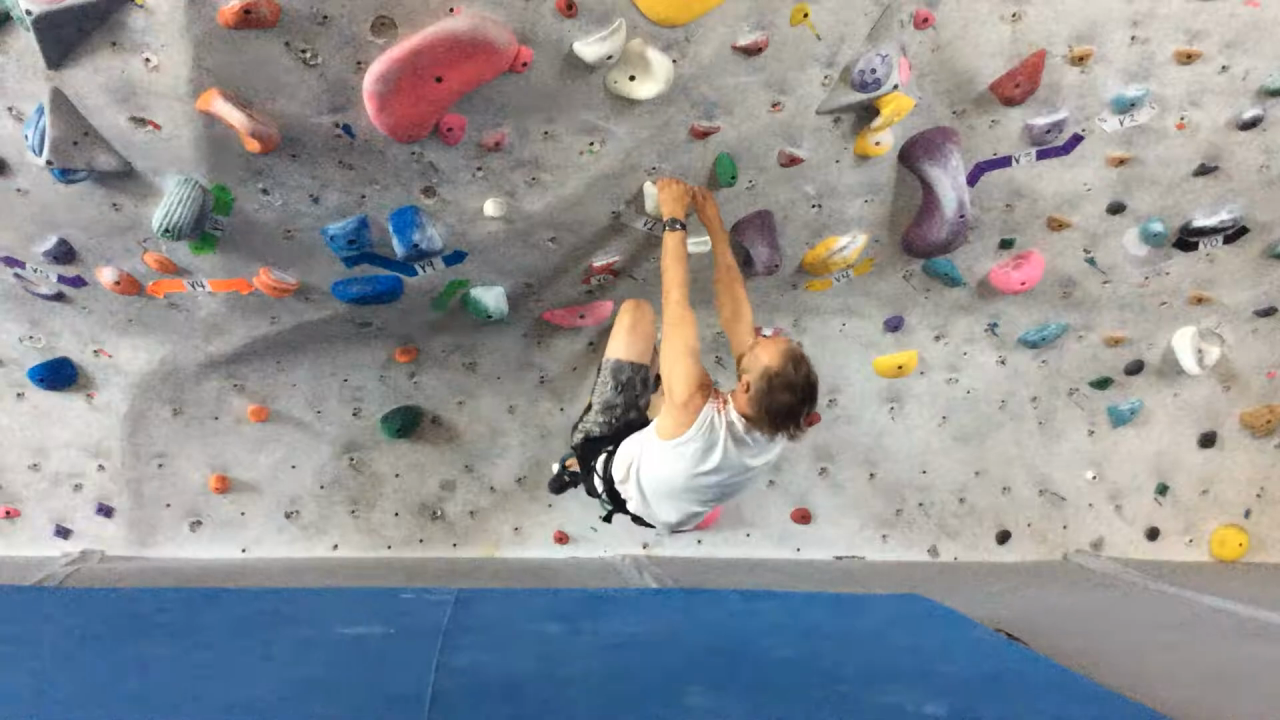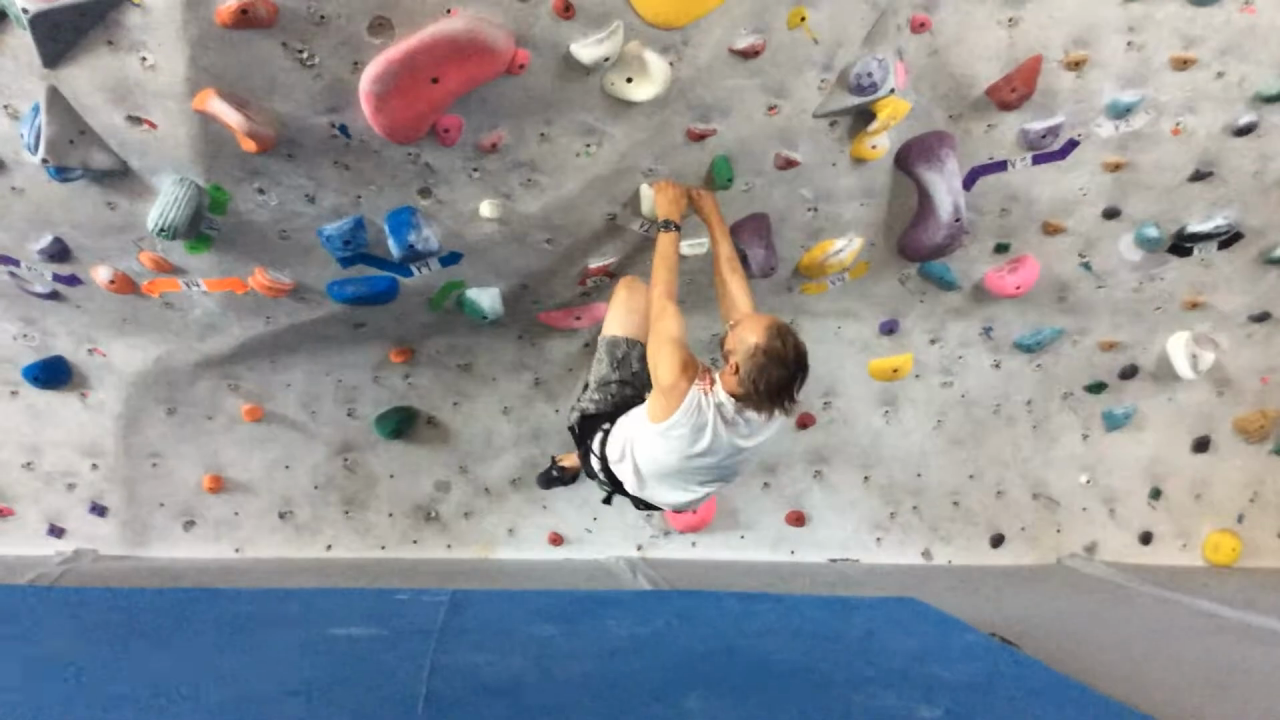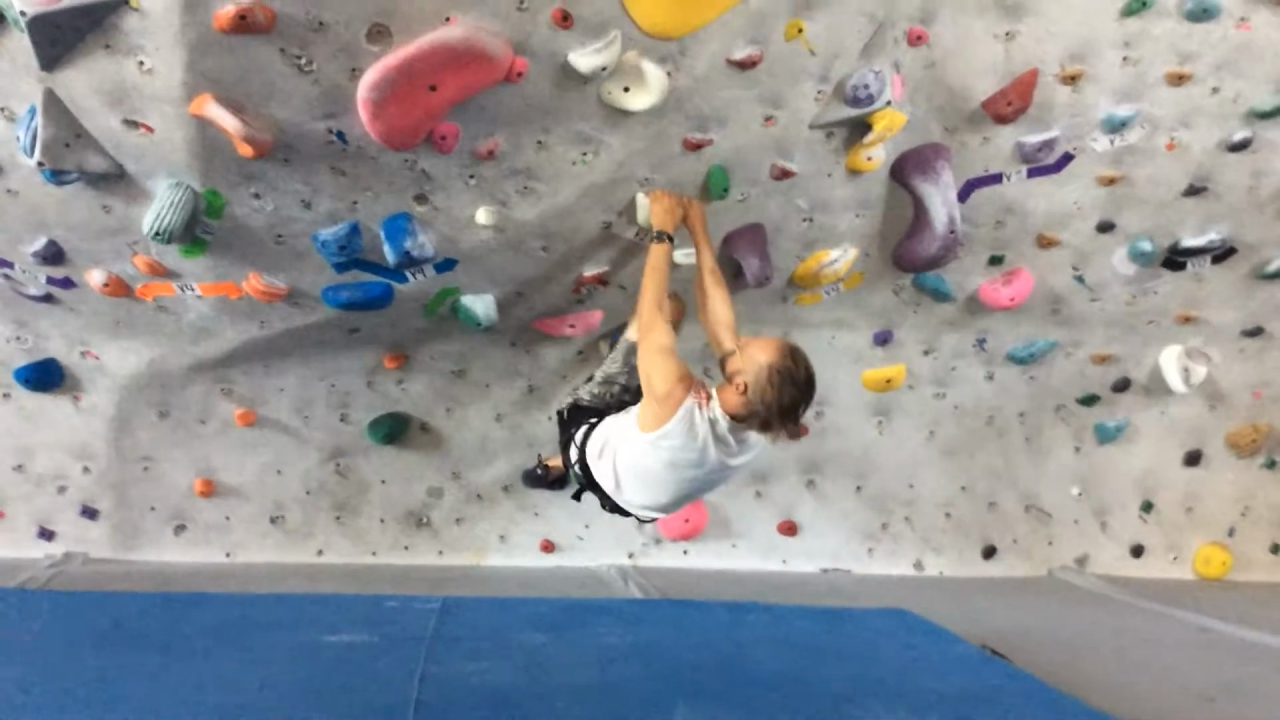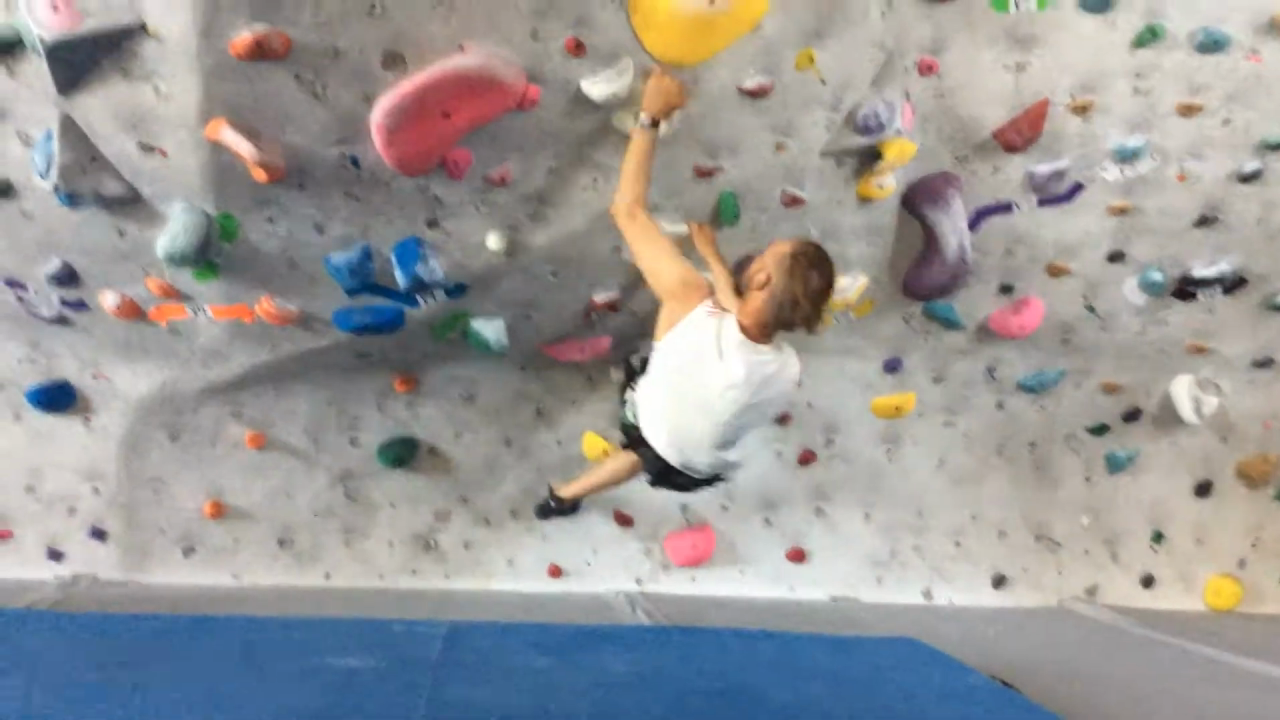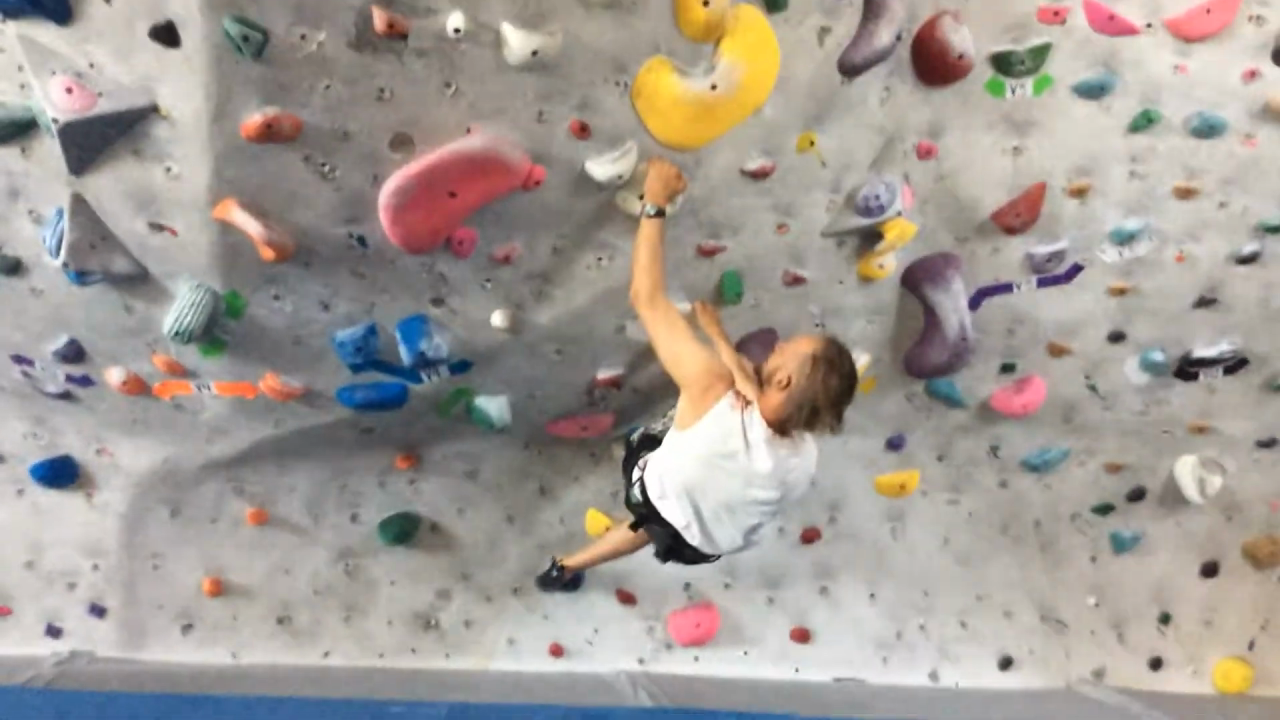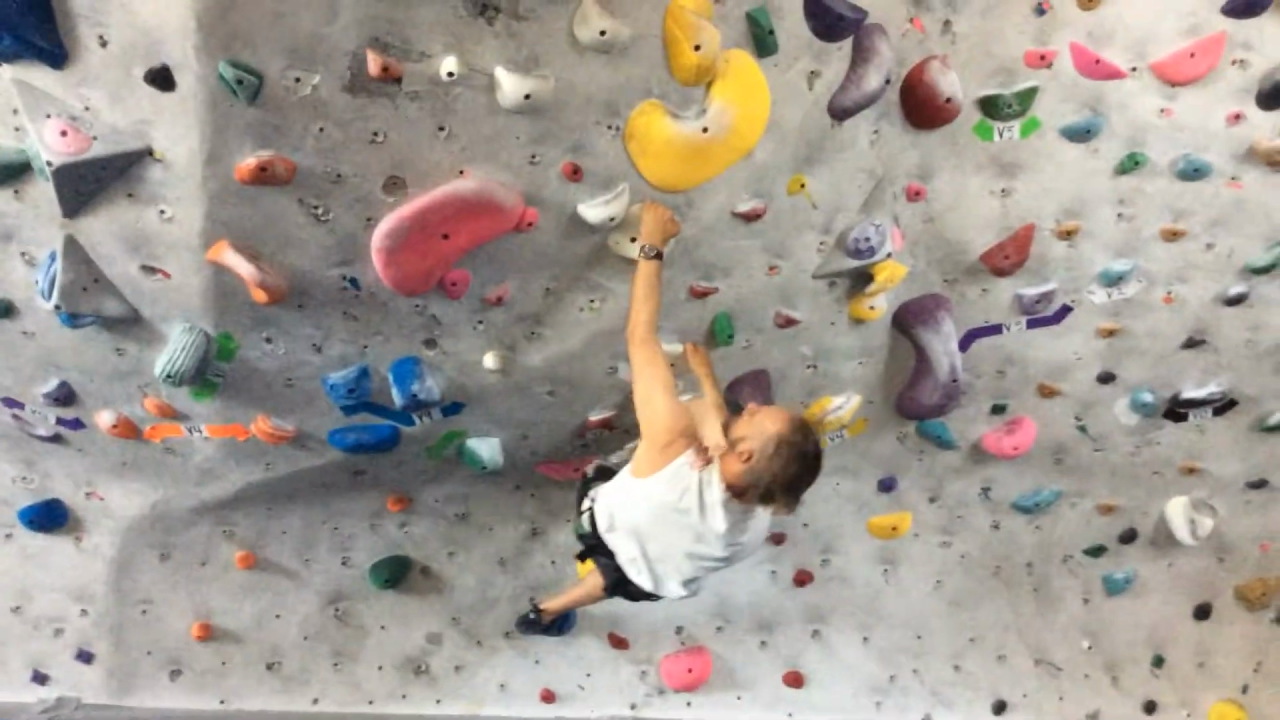
dt=0.4s
person 1, frame 1
left shoulder: (692, 405)
right shoulder: (780, 423)
left elbow: (677, 304)
right elbow: (736, 316)
left wrist: (674, 219)
right wrist: (715, 227)
left hip: (612, 474)
person 1, frame 2
left shoulder: (681, 389)
right shoulder: (773, 409)
left elbow: (663, 301)
right elbow: (738, 303)
left wrist: (670, 220)
right wrist: (715, 221)
left hip: (611, 457)
right ankle: (574, 463)
person 1, frame 3
left shoulder: (675, 401)
right shoulder: (760, 428)
left elbow: (652, 315)
right elbow: (722, 327)
left wrist: (663, 232)
right wrist: (700, 235)
left hip: (592, 442)
right ankle: (557, 466)
person 1, frame 4
left shoulder: (690, 304)
right shoulder: (786, 372)
left elbow: (626, 209)
left wrist: (649, 118)
right wrist: (712, 255)
left hip: (653, 440)
right hip: (704, 471)
right ankle: (567, 495)
person 1, frame 5
left shoulder: (712, 394)
right shoulder: (803, 463)
left elbow: (646, 296)
left wrist: (654, 204)
right wrist: (716, 332)
left hip: (652, 490)
right hip: (702, 545)
right ankle: (569, 568)
person 1, frame 6
left shoulder: (673, 449)
right shoulder: (755, 527)
left elbow: (641, 338)
right elbow: (722, 437)
left wrist: (652, 248)
right wrist: (706, 376)
left hip: (601, 519)
right hip: (647, 578)
right ankle: (550, 613)
